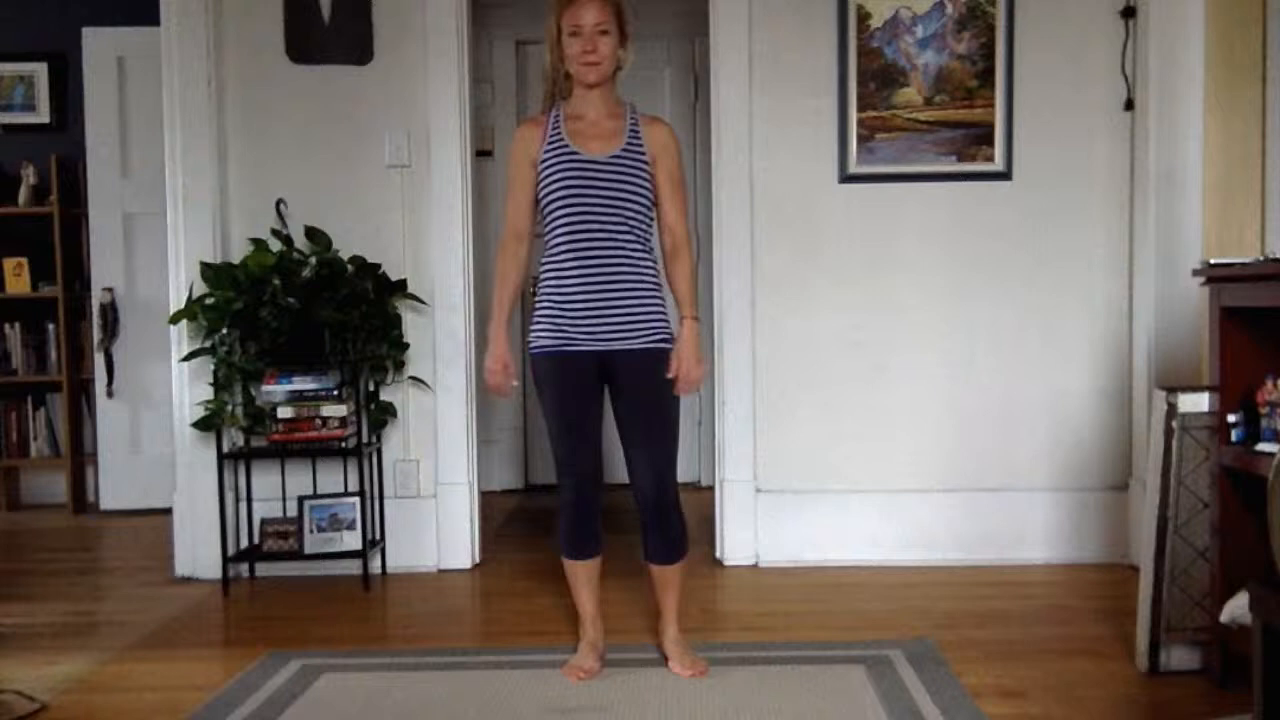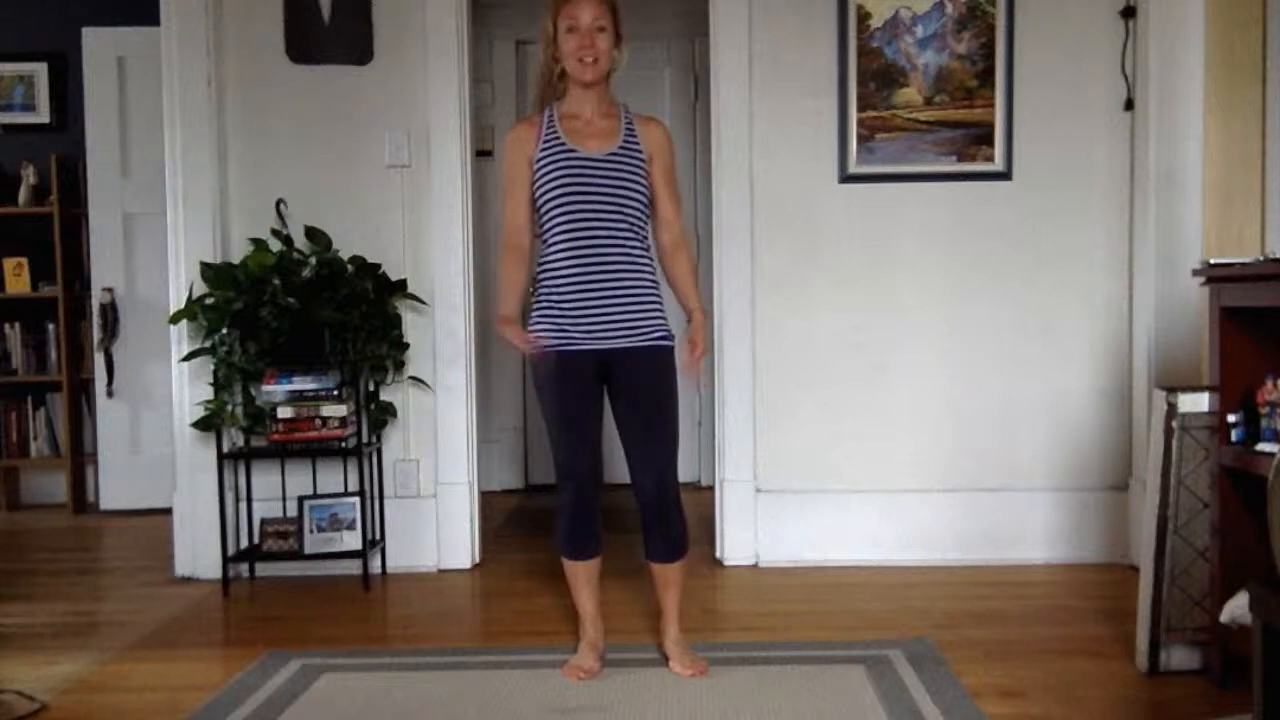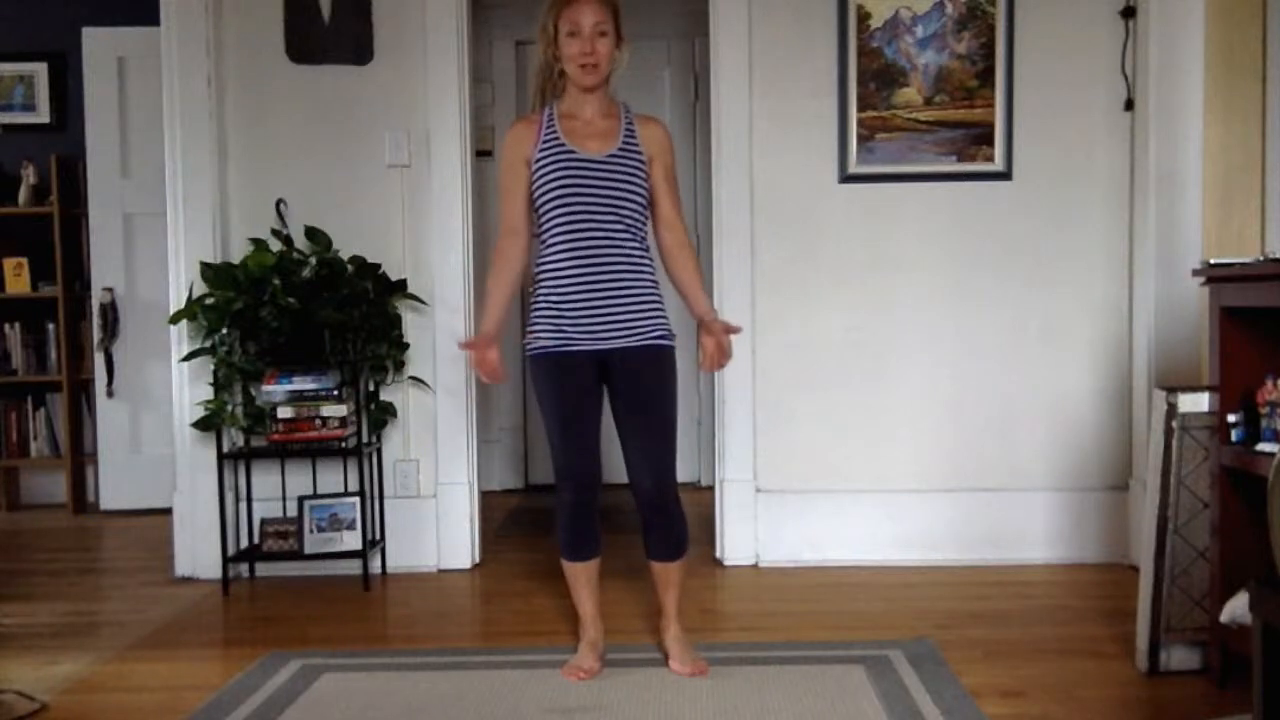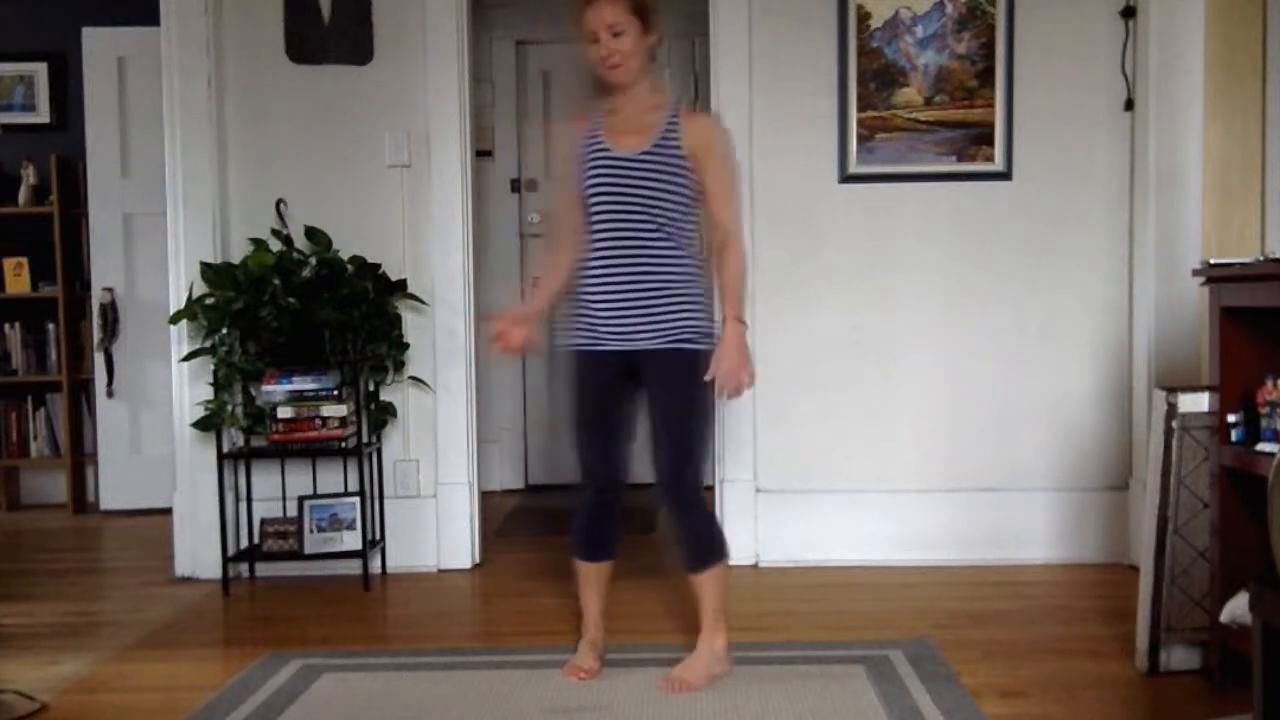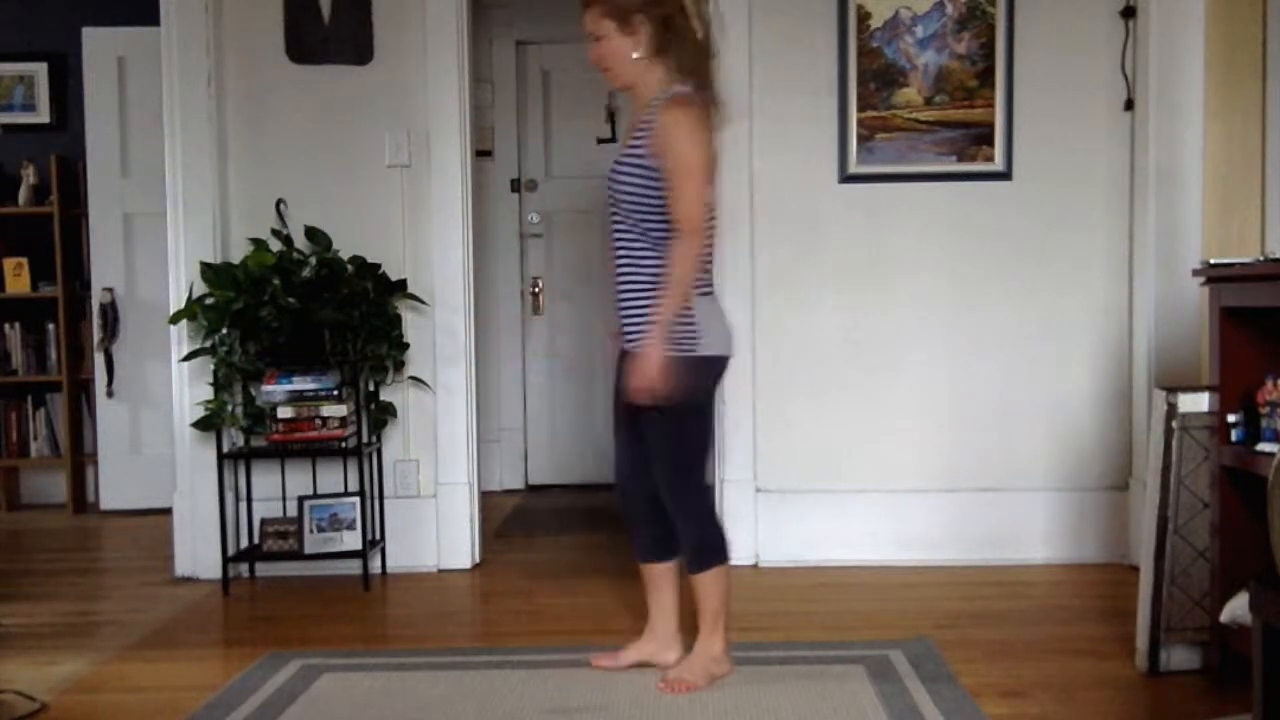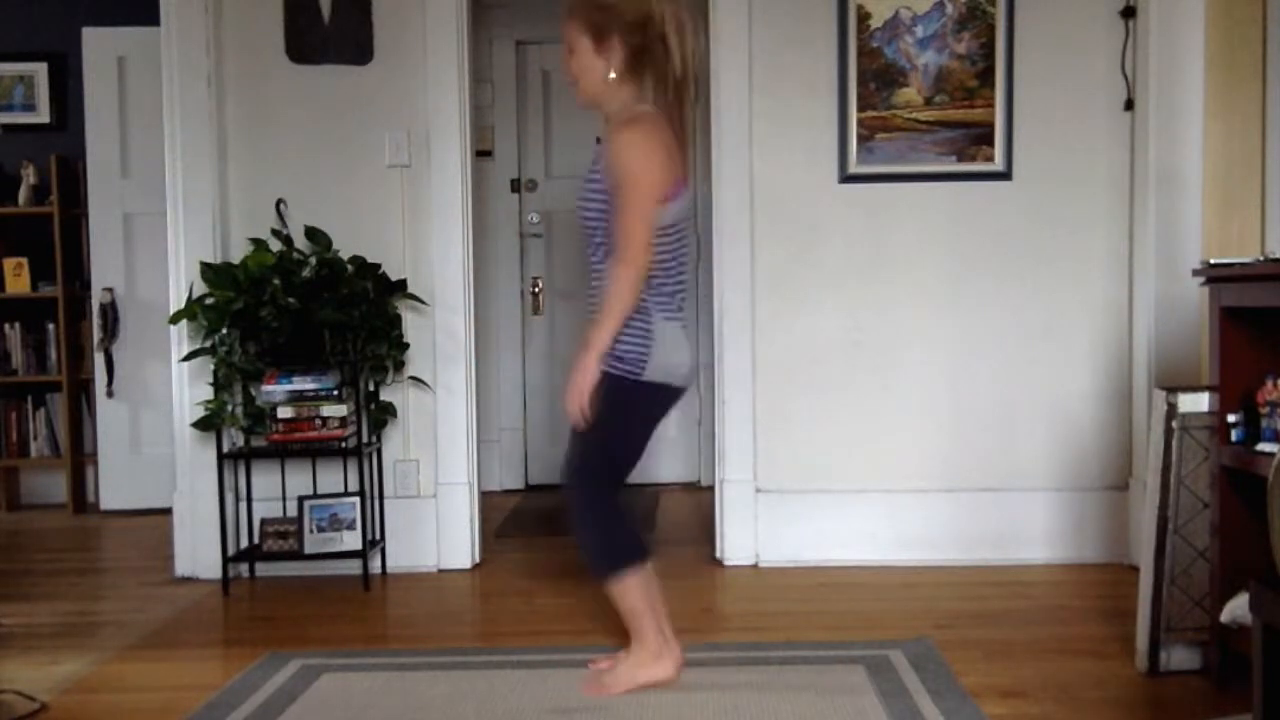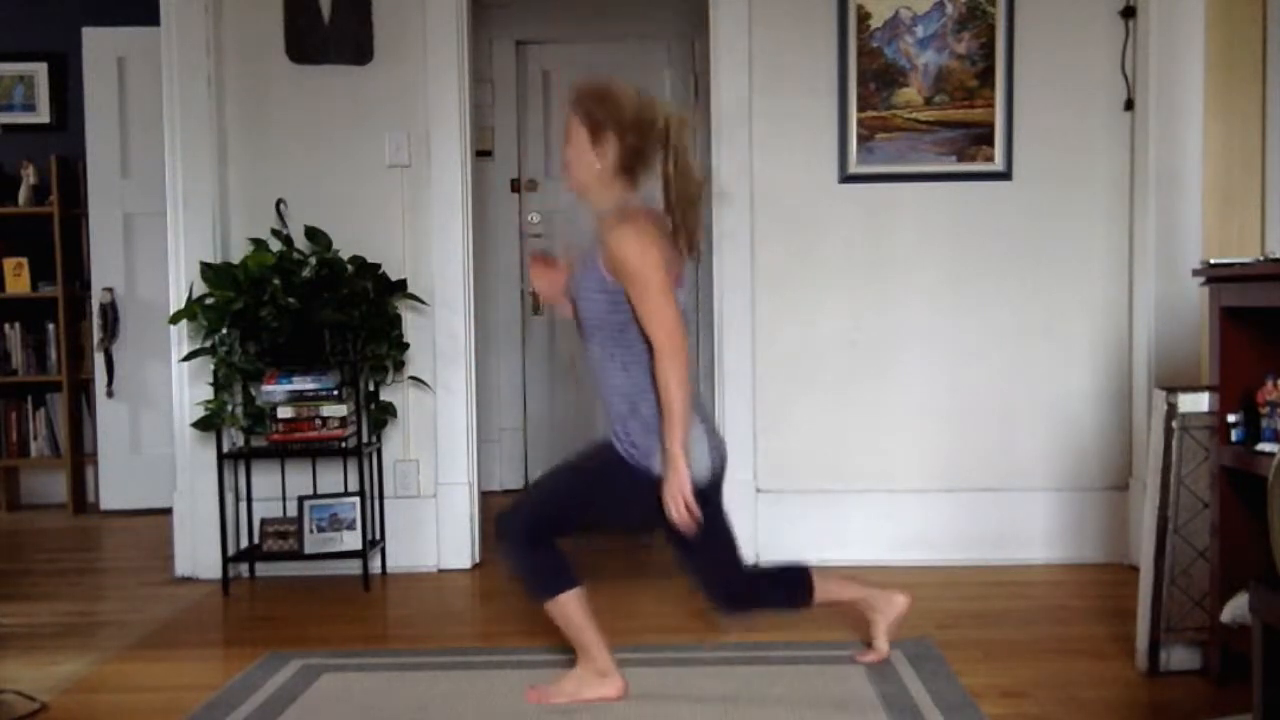
dt=0.5s
person 1, frame 1
left shoulder: (655, 136)
right shoulder: (534, 137)
left elbow: (676, 238)
right elbow: (514, 239)
left wrist: (688, 327)
right wrist: (497, 332)
left hip: (642, 336)
right hip: (562, 338)
left knee: (656, 485)
right knee: (577, 483)
left ankle: (671, 631)
right ankle: (590, 634)
person 1, frame 2
left shoulder: (649, 134)
right shoulder: (528, 137)
left elbow: (671, 235)
right elbow: (515, 239)
left wrist: (695, 312)
right wrist: (510, 312)
left hip: (641, 333)
right hip: (562, 336)
left knee: (657, 482)
right knee: (576, 482)
left ankle: (672, 631)
right ankle: (590, 633)
person 1, frame 3
left shoulder: (649, 135)
right shoulder: (526, 136)
left elbow: (672, 236)
right elbow: (512, 239)
left wrist: (706, 317)
right wrist: (488, 328)
left hip: (640, 333)
right hip: (559, 336)
left knee: (654, 483)
right knee: (576, 483)
left ankle: (672, 627)
right ankle: (590, 633)
person 1, frame 4
left shoulder: (695, 129)
right shoulder: (583, 133)
left elbow: (725, 235)
right elbow: (573, 237)
left wrist: (733, 327)
right wrist: (530, 311)
left hip: (676, 335)
right hip: (599, 337)
left knee: (680, 484)
right knee: (598, 483)
left ankle: (713, 641)
right ankle: (592, 632)
person 1, frame 5
left shoulder: (676, 115)
right shoulder: (649, 118)
left elbow: (692, 236)
left wrist: (658, 335)
left hip: (681, 338)
right hip: (650, 337)
left knee: (680, 487)
right knee: (638, 484)
left ankle: (712, 645)
right ankle: (661, 635)
person 1, frame 6
left shoulder: (633, 135)
right shoulder: (644, 129)
left elbow: (634, 257)
left wrist: (591, 355)
left hip: (640, 353)
right hip: (644, 350)
left knee: (586, 491)
right knee: (596, 492)
left ankle: (654, 651)
right ankle: (653, 641)
person 1, frame 7
left shoulder: (626, 236)
right shoulder: (619, 234)
left elbow: (671, 351)
left wrist: (673, 464)
right wrist: (561, 295)
left hip: (655, 455)
right hip: (655, 450)
left knee: (520, 527)
right knee: (733, 584)
left ankle: (596, 671)
right ankle: (875, 600)
